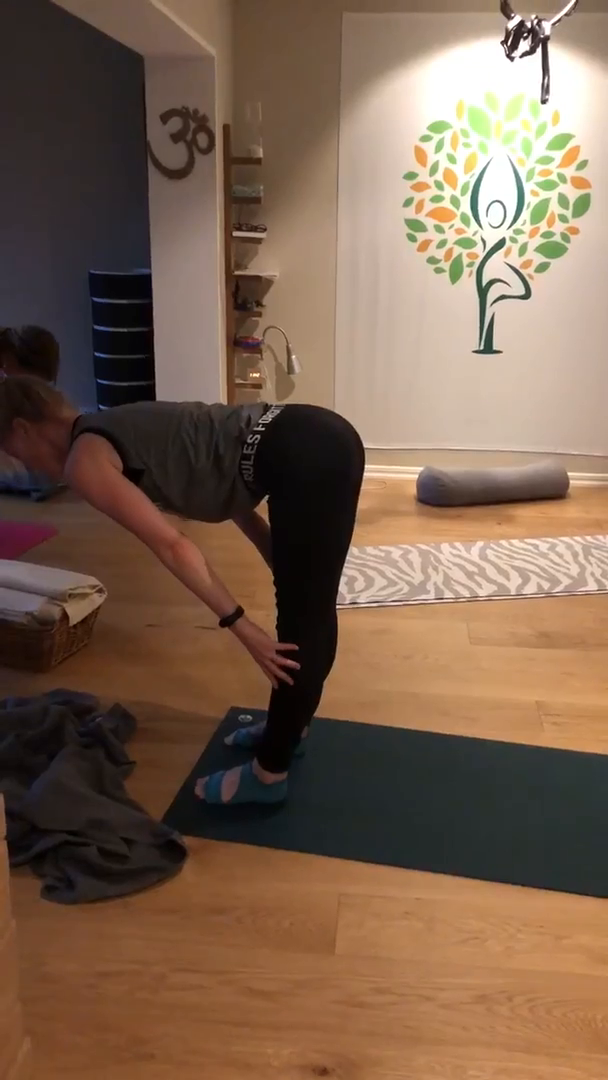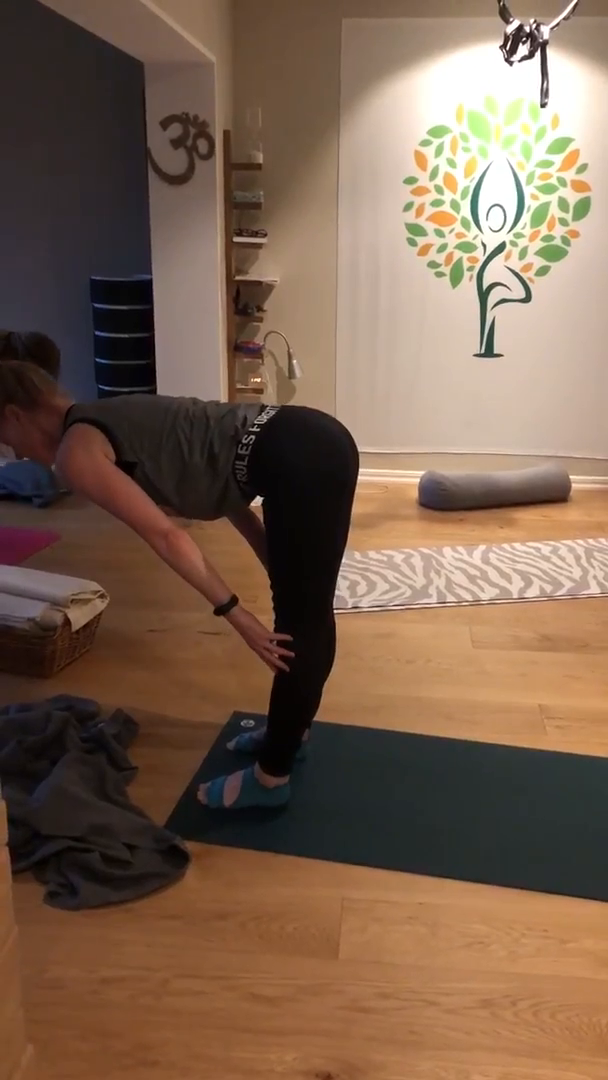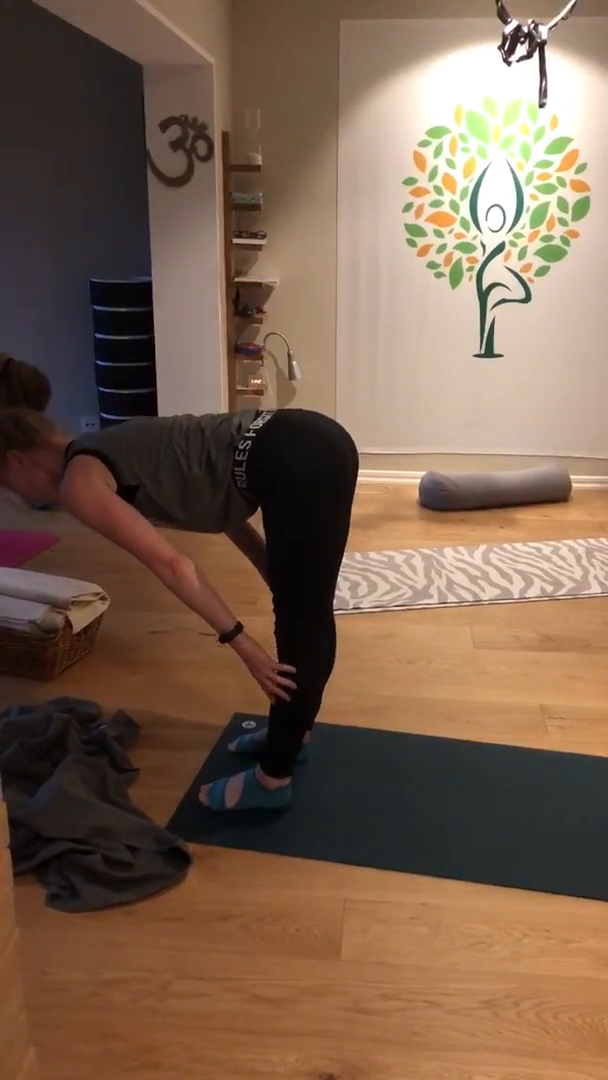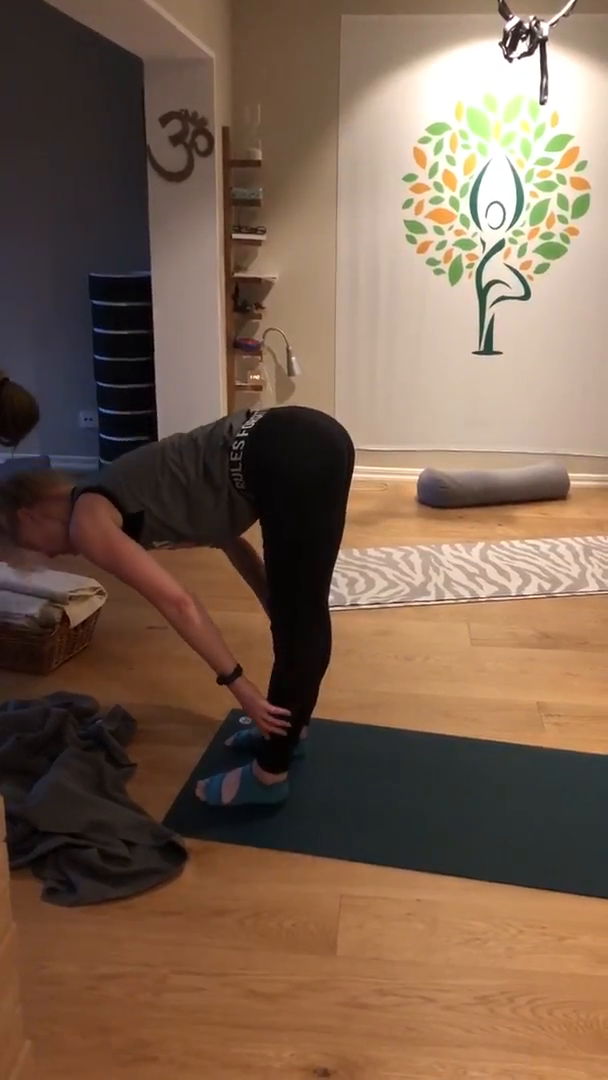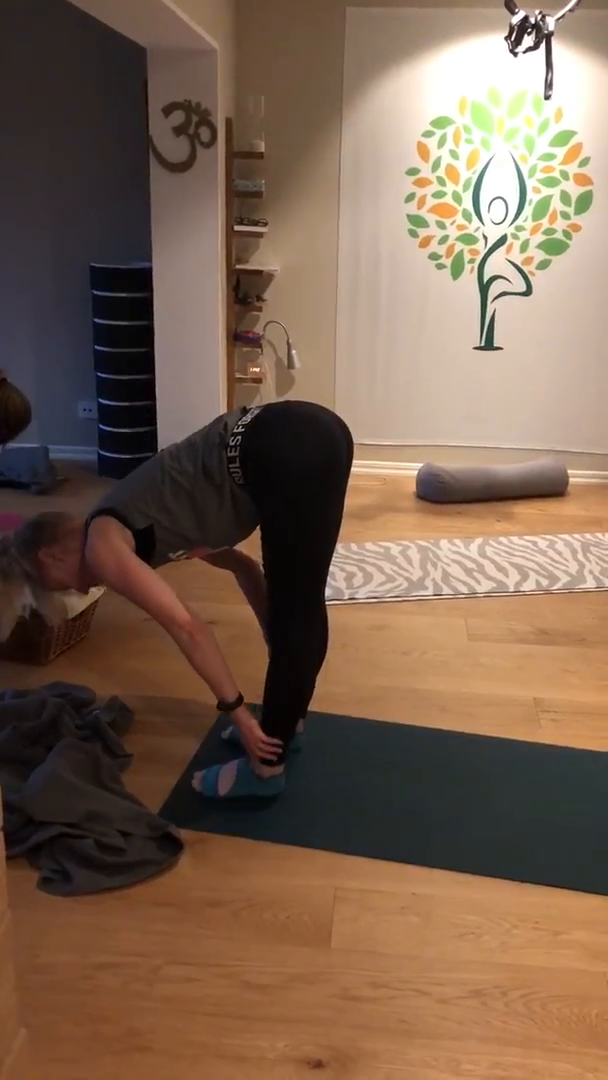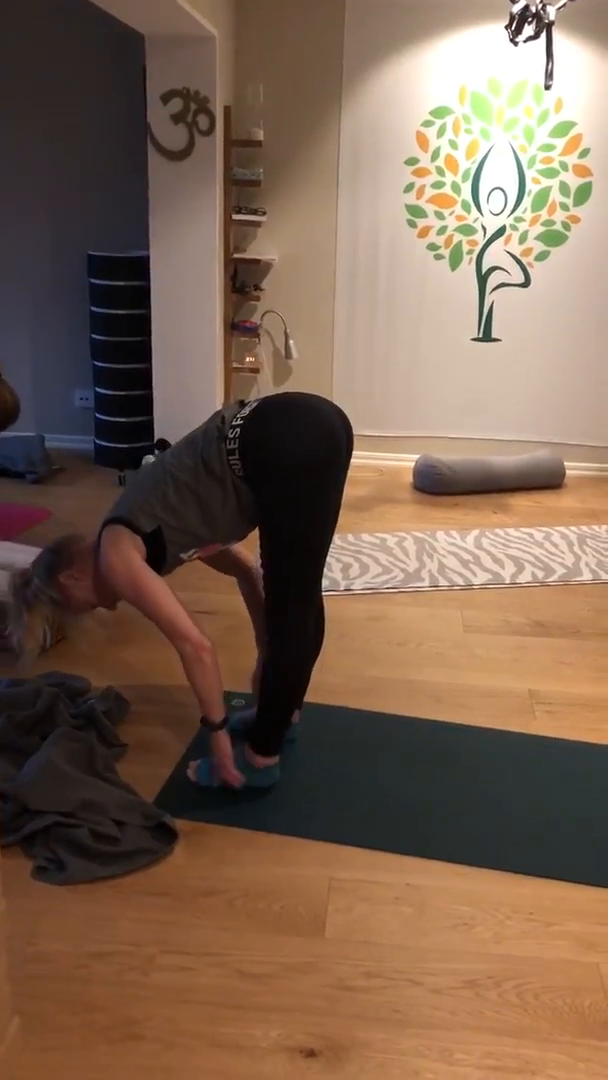
dt=0.5s
person 1, frame 1
left shoulder: (84, 462)
right shoulder: (114, 431)
left elbow: (172, 546)
left wrist: (238, 626)
right wrist: (286, 569)
left hip: (304, 460)
right hip: (322, 436)
left knee: (303, 623)
right knee: (307, 611)
left ankle: (269, 773)
right ankle: (288, 726)
person 1, frame 2
left shoulder: (75, 452)
right shoulder: (109, 422)
left elbow: (165, 535)
left wrist: (234, 613)
right wrist: (280, 569)
left hip: (297, 464)
right hip: (316, 437)
left knee: (300, 629)
right knee: (304, 618)
left ankle: (270, 778)
right ankle: (290, 731)
person 1, frame 3
left shoulder: (79, 483)
right shoulder: (104, 456)
left elbow: (170, 564)
right elbow: (228, 513)
left wrist: (237, 639)
right wrist: (283, 587)
left hip: (296, 465)
right hip: (314, 442)
left knee: (301, 628)
right knee: (307, 618)
left ankle: (272, 779)
right ankle: (293, 732)
person 1, frame 4
left shoulder: (86, 522)
right shoulder: (111, 498)
left elbow: (176, 602)
right elbow: (231, 542)
left wrist: (237, 683)
right wrist: (277, 611)
left hip: (290, 461)
right hip: (312, 438)
left knee: (299, 625)
right knee: (302, 616)
left ankle: (269, 775)
right ankle: (288, 728)
person 1, frame 5
left shoulder: (101, 547)
right shoulder: (128, 527)
left elbow: (188, 629)
right elbow: (242, 565)
left wrist: (237, 712)
left hip: (287, 455)
right hip: (312, 432)
left knee: (294, 618)
right knee: (300, 608)
left ankle: (266, 768)
right ankle: (287, 722)
person 1, frame 6
left shoulder: (115, 557)
right shoulder: (146, 534)
left elbow: (195, 646)
right elbow: (248, 572)
left wrist: (218, 735)
right wrist: (268, 659)
left hip: (287, 445)
right hip: (313, 422)
left knee: (290, 609)
right knee: (297, 598)
left ankle: (262, 756)
right ankle: (283, 711)
